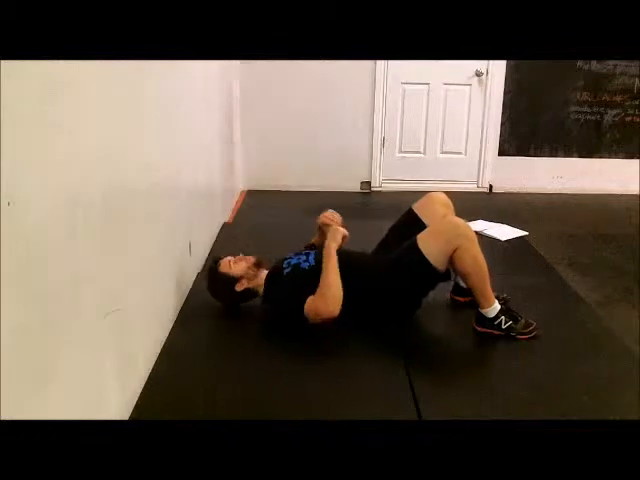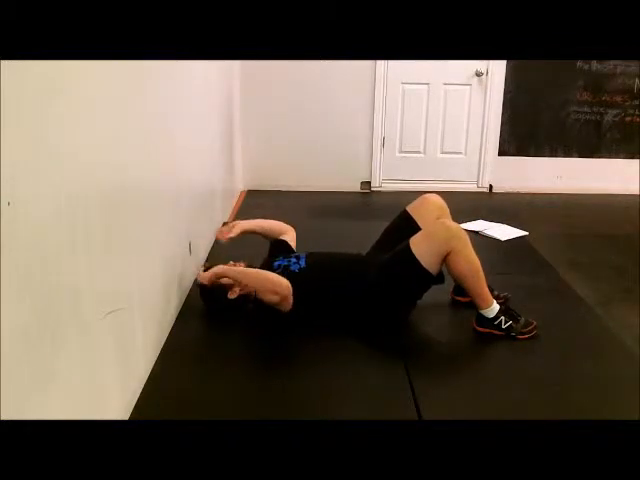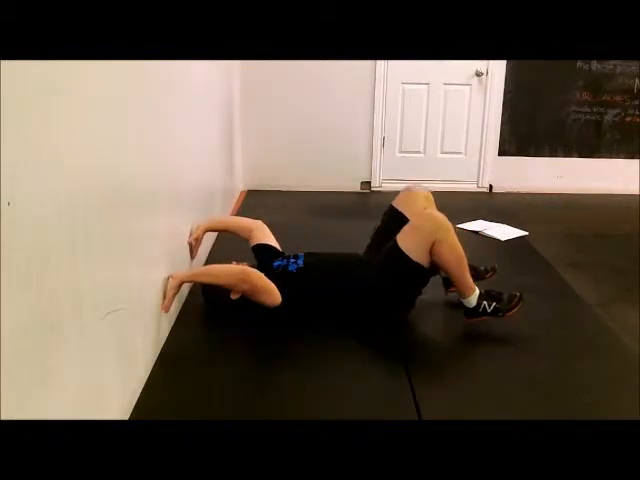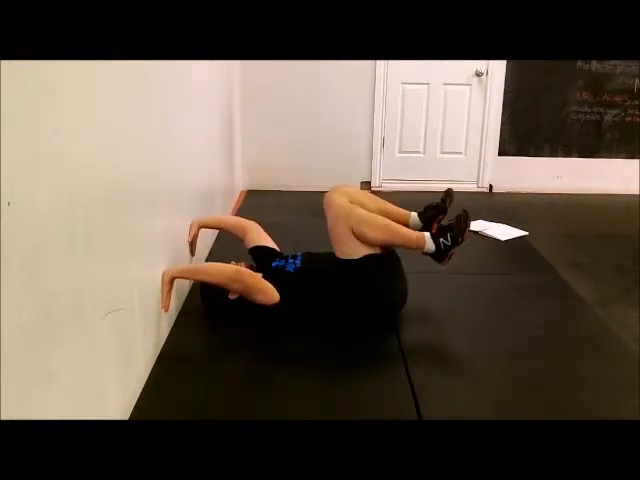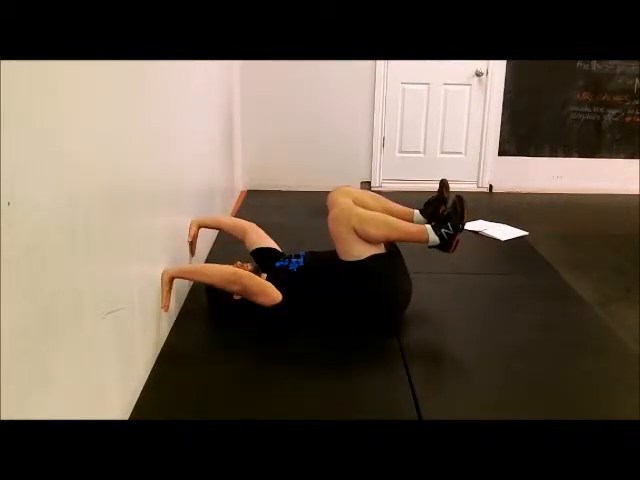
dt=1s
person 1, frame 1
left shoulder: (280, 270)
right shoulder: (279, 297)
left elbow: (315, 253)
right elbow: (328, 308)
left wrist: (325, 229)
right wrist: (332, 245)
left hip: (381, 263)
right hip: (390, 292)
left knee: (437, 202)
right knee: (457, 230)
left ankle: (465, 287)
right ankle: (491, 315)
person 1, frame 2
left shoulder: (270, 266)
right shoulder: (268, 296)
left elbow: (287, 230)
right elbow: (282, 288)
left wrist: (245, 226)
right wrist: (220, 269)
left hip: (373, 264)
right hip: (382, 293)
left knee: (431, 203)
right knee: (449, 232)
left ankle: (468, 287)
right ankle: (491, 315)
person 1, frame 3
left shoulder: (269, 264)
right shoulder: (267, 291)
left elbow: (255, 225)
right elbow: (244, 275)
left wrist: (205, 226)
right wrist: (181, 277)
left hip: (371, 264)
right hip: (382, 292)
left knee: (417, 198)
right knee: (433, 222)
left ankle: (455, 274)
right ankle: (474, 301)
person 1, frame 4
left shoulder: (268, 266)
right shoulder: (269, 298)
left elbow: (247, 226)
right elbow: (237, 276)
left wrist: (200, 223)
right wrist: (173, 273)
left hip: (377, 279)
right hip: (378, 292)
left knee: (338, 196)
right knee: (341, 211)
left ankle: (418, 221)
right ankle: (433, 243)
person 1, frame 5
left shoulder: (271, 266)
right shoulder: (270, 296)
left elbow: (246, 228)
right elbow: (235, 278)
left wrist: (200, 222)
right wrist: (173, 272)
left hip: (380, 276)
right hip: (382, 291)
left knee: (341, 196)
right knee: (343, 214)
left ankle: (422, 218)
right ankle: (436, 236)
